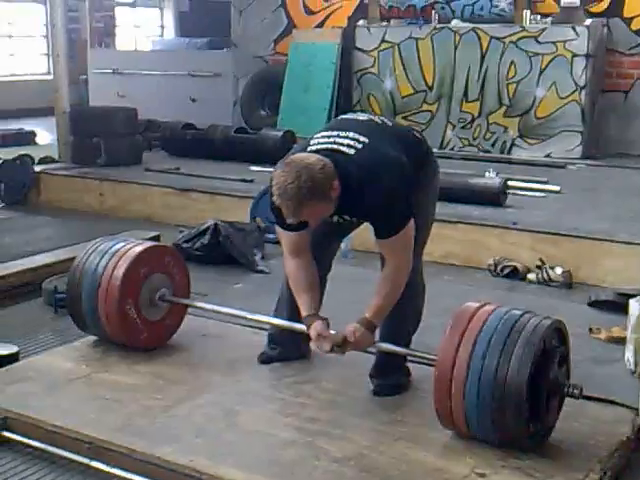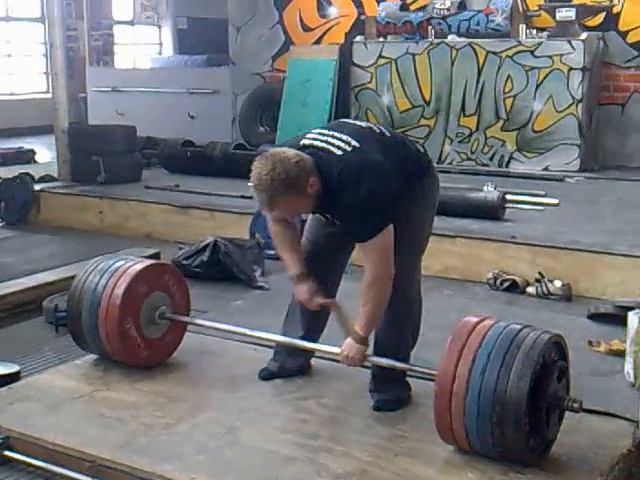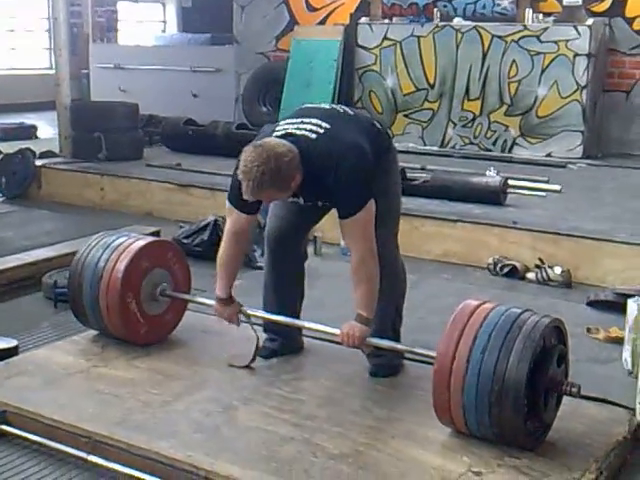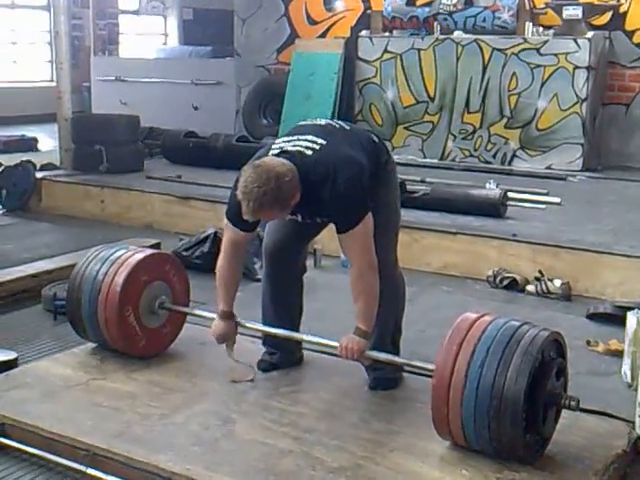
dt=1s
person 1, frame 1
left shoulder: (381, 189)
right shoulder: (288, 187)
left elbow: (398, 264)
right elbow: (297, 256)
left wrist: (368, 323)
right wrist: (311, 318)
left hip: (414, 169)
left knee: (408, 267)
right knee: (310, 250)
left ankle: (392, 364)
right ankle: (288, 341)
person 1, frame 2
left shoulder: (359, 190)
right shoulder: (281, 173)
left elbow: (379, 273)
right elbow: (280, 223)
left wrist: (360, 337)
right wrist: (300, 277)
left hip: (411, 184)
left knee: (399, 278)
right knee: (313, 262)
left ankle: (390, 378)
right ankle: (292, 355)
person 1, frame 3
left shoulder: (344, 172)
right shoulder: (252, 169)
left elbow: (362, 252)
right elbow: (235, 233)
left wrist: (362, 319)
right wrist: (223, 297)
left hip: (374, 158)
right hip: (306, 158)
left knee: (382, 250)
right knee: (279, 238)
left ankle: (384, 345)
right ankle: (282, 334)
person 1, frame 4
left shoulder: (340, 188)
right shoulder: (252, 186)
left elbow: (363, 264)
right elbow: (232, 248)
left wrist: (362, 332)
right wrist: (225, 312)
left hip: (373, 172)
right hip: (306, 169)
left knee: (381, 262)
right knee: (277, 252)
right ankle: (282, 347)
